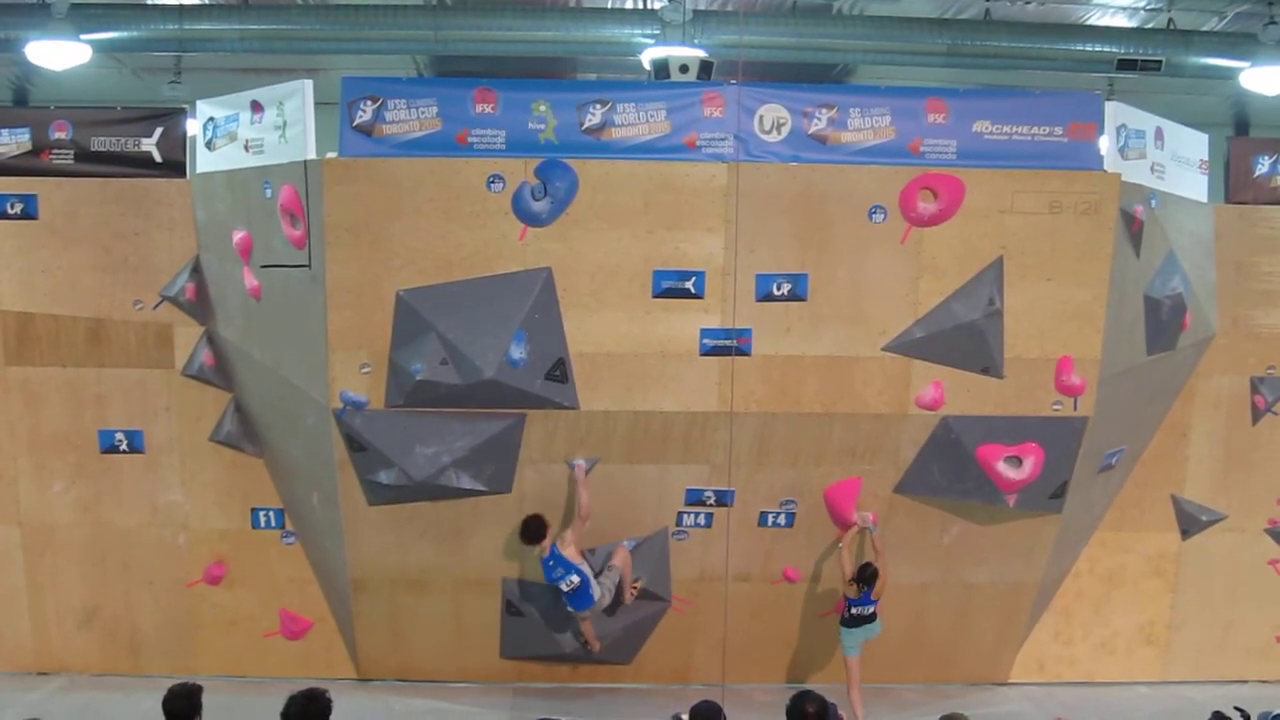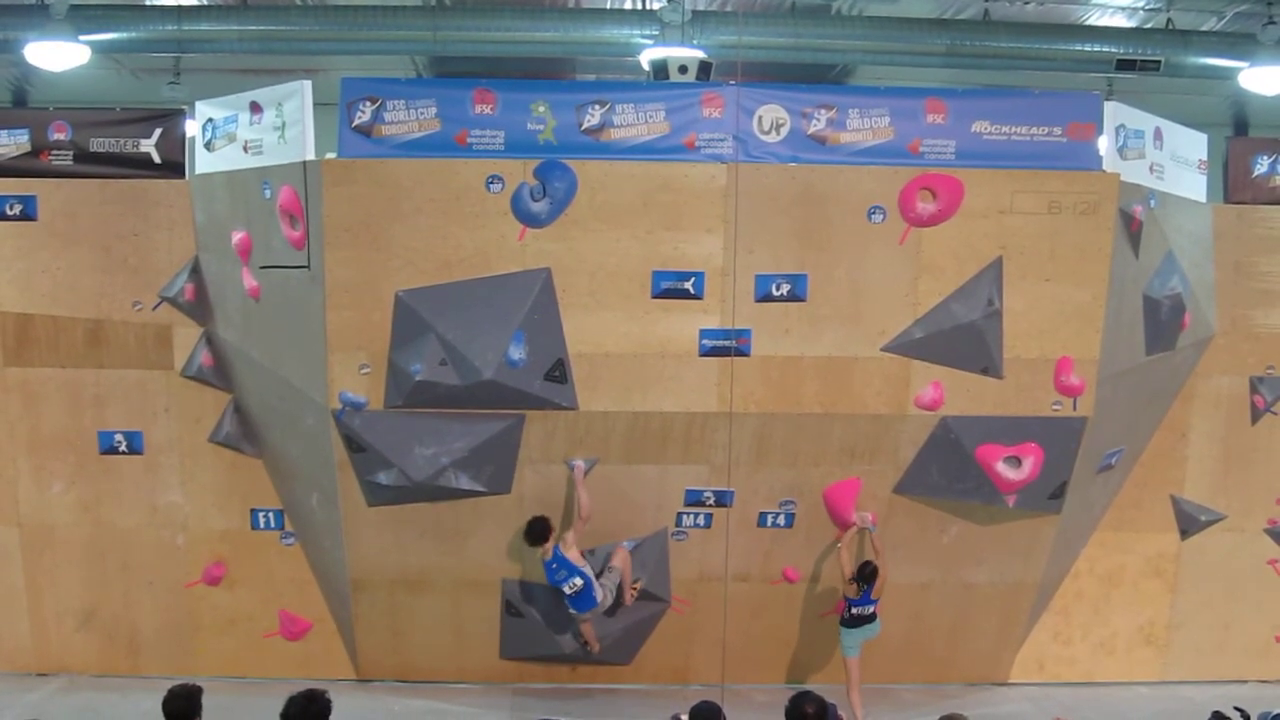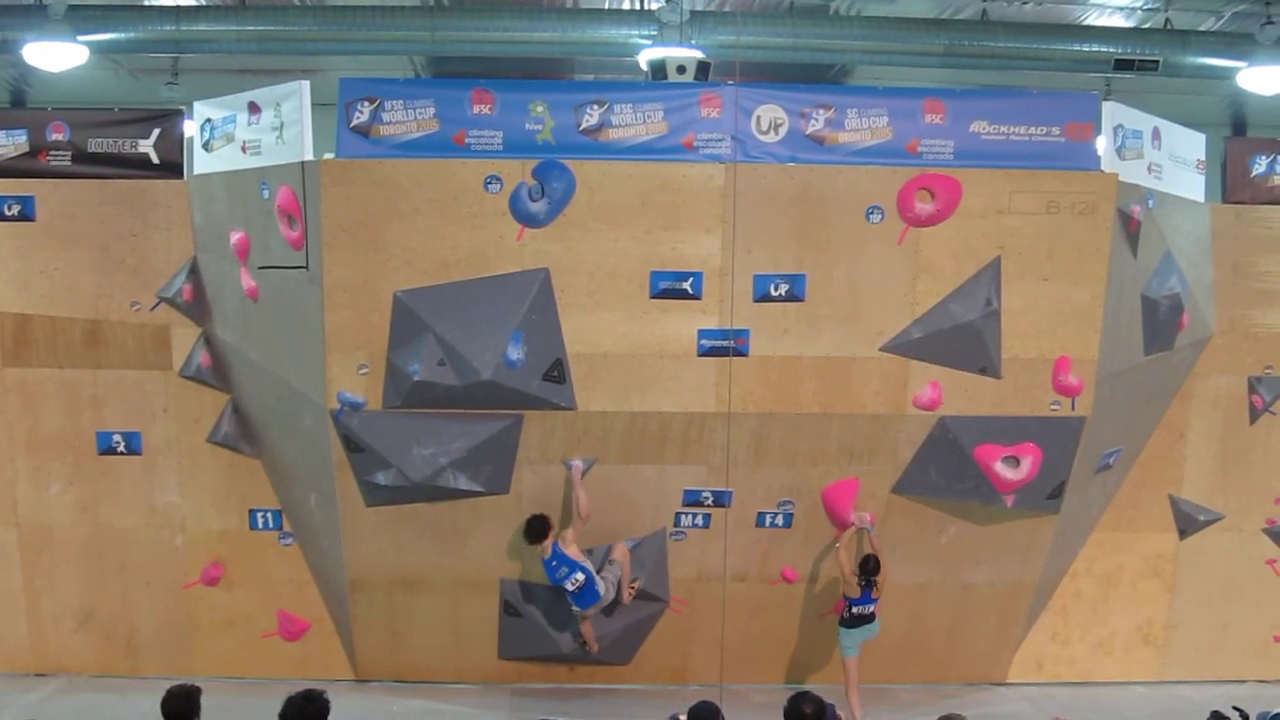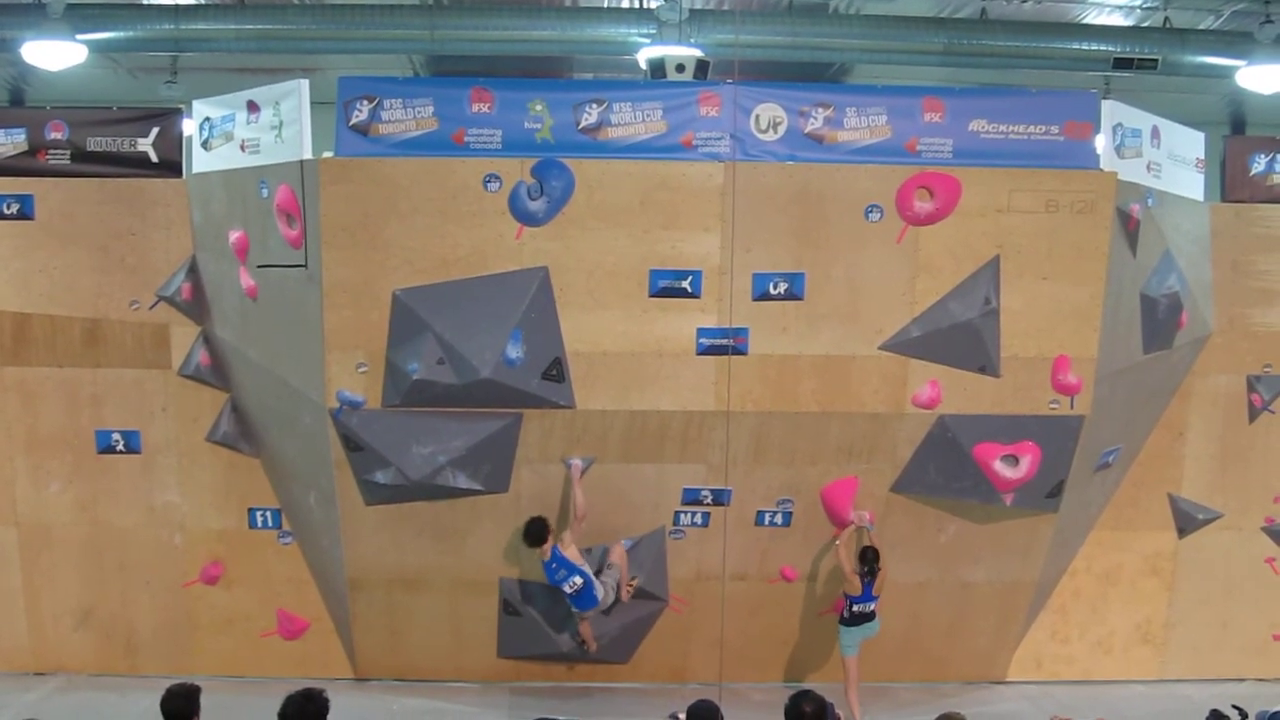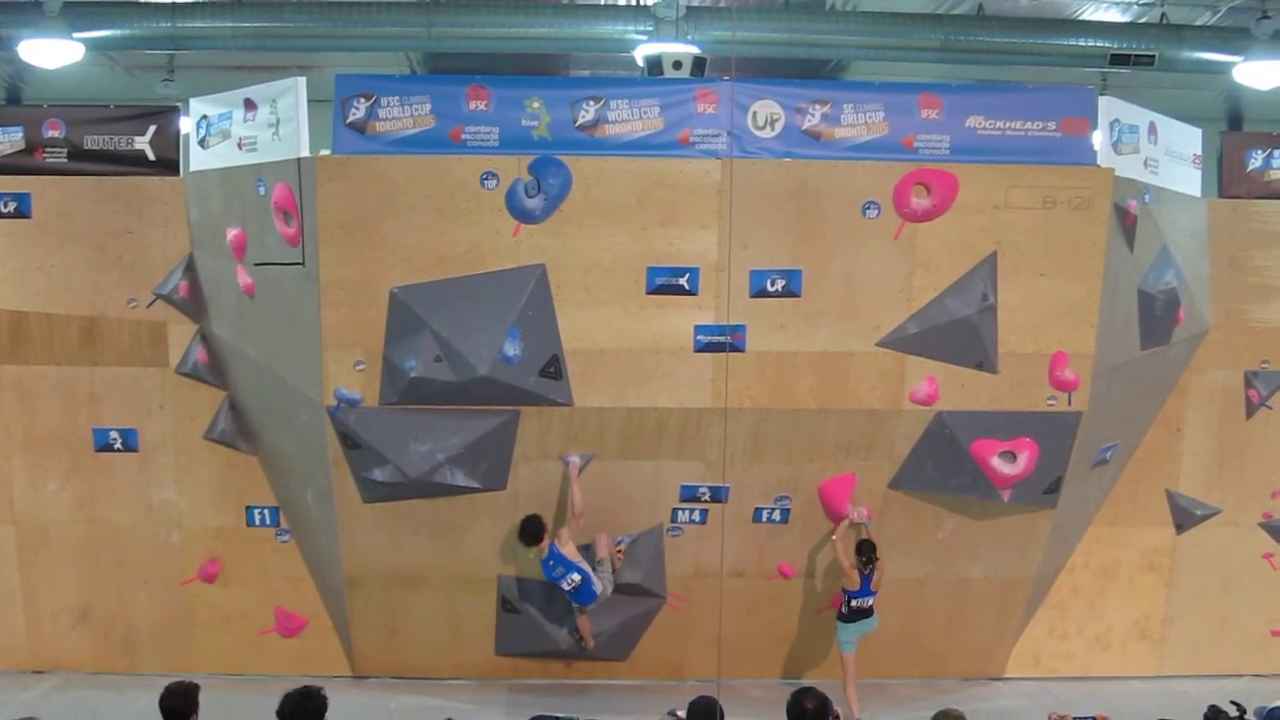
dt=0.3s
person 1, frame 1
left shoulder: (850, 583)
right shoulder: (880, 584)
left elbow: (844, 547)
right elbow: (879, 553)
left wrist: (857, 526)
right wrist: (870, 529)
left hip: (851, 633)
right hip: (872, 628)
left knee: (854, 682)
person 1, frame 2
left shoulder: (850, 583)
right shoulder: (879, 583)
left elbow: (843, 546)
right elbow: (878, 553)
left wrist: (856, 526)
right wrist: (870, 529)
left hip: (851, 633)
right hip: (872, 628)
left knee: (853, 682)
person 1, frame 3
left shoulder: (850, 582)
right shoulder: (879, 582)
left elbow: (841, 546)
right elbow: (877, 552)
left wrist: (855, 526)
right wrist: (868, 529)
left hip: (850, 633)
right hip: (872, 628)
left knee: (852, 682)
person 1, frame 4
left shoulder: (852, 580)
right shoulder: (880, 578)
left elbow: (841, 544)
right elbow: (875, 552)
left wrist: (854, 526)
right wrist: (867, 528)
left hip: (850, 631)
right hip: (872, 627)
left knee: (851, 681)
person 1, frame 5
left shoulder: (850, 575)
right shoulder: (878, 572)
left elbow: (837, 539)
right elbow: (872, 547)
left wrist: (849, 520)
right wrist: (864, 524)
left hip: (848, 627)
right hip: (870, 623)
left knee: (849, 677)
person 2, frame 1
left shoulder: (543, 561)
right shoulder: (563, 545)
right elbow: (583, 514)
right wrist: (580, 478)
left hip: (578, 608)
right hip: (598, 598)
left knee: (583, 614)
right knee: (622, 550)
left ankle: (594, 644)
right ankle: (628, 593)
person 2, frame 2
left shoulder: (546, 564)
right shoulder: (565, 546)
right elbow: (584, 516)
right wrist: (578, 480)
left hip: (579, 610)
right hip: (601, 598)
left knee: (583, 619)
right knee: (621, 550)
left ankle: (593, 646)
right ankle: (628, 594)
person 2, frame 3
left shoulder: (545, 563)
right shoulder: (564, 544)
right elbow: (583, 515)
right wrist: (576, 479)
left hip: (582, 607)
right hip: (603, 592)
left knee: (583, 619)
right knee: (620, 547)
left ankle: (592, 645)
right ankle: (625, 593)
person 2, frame 4
left shoulder: (545, 565)
right shoulder: (564, 547)
right elbow: (580, 515)
right wrist: (575, 479)
left hip: (581, 607)
right hip: (603, 596)
left knee: (581, 618)
right knee: (617, 547)
left ankle: (591, 645)
right ankle: (623, 591)
person 2, frame 5
left shoulder: (544, 564)
right shoulder: (561, 543)
right elbow: (578, 513)
right wrist: (573, 476)
left hip: (581, 601)
right hip: (600, 588)
left knee: (580, 612)
right knee: (601, 538)
left ankle: (588, 642)
right ankle: (615, 562)
